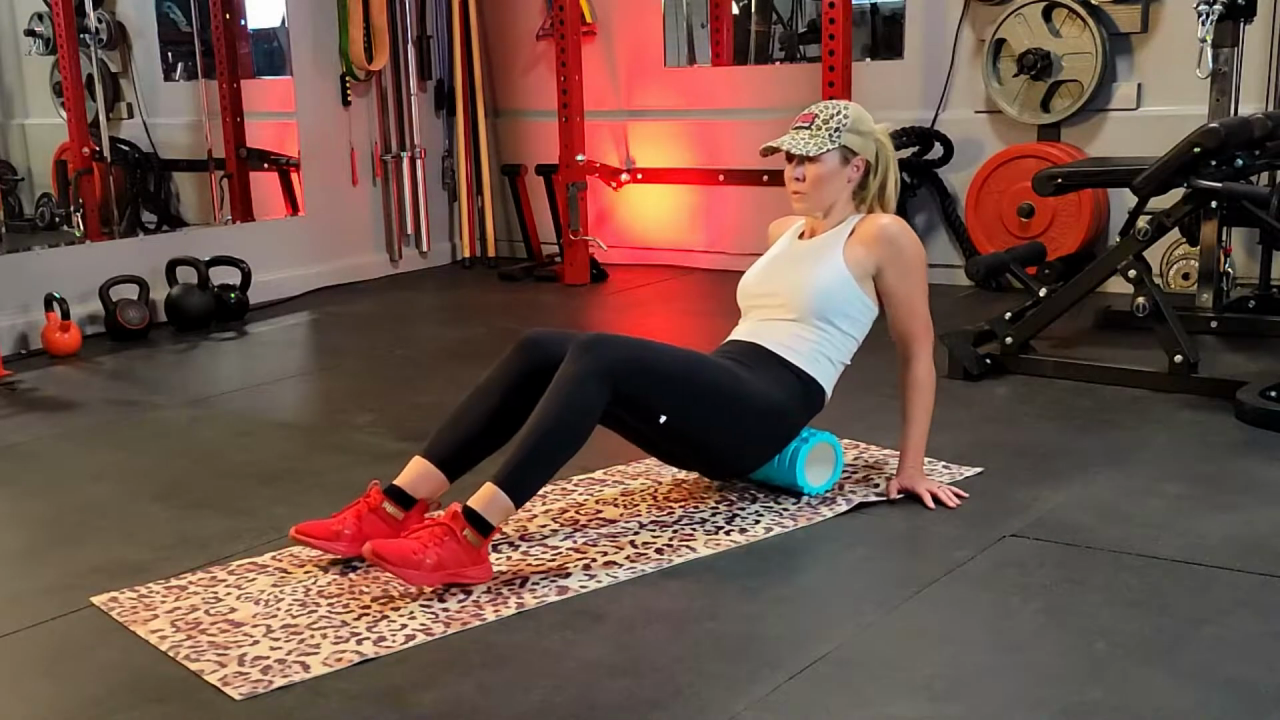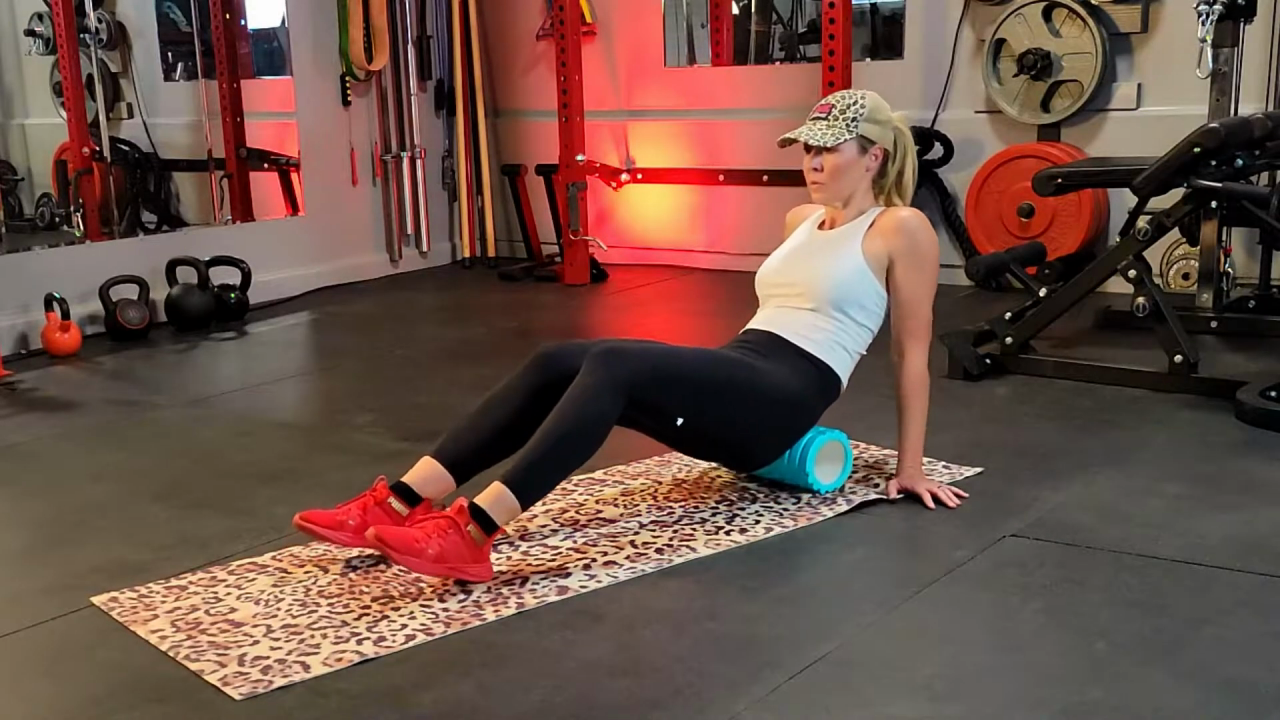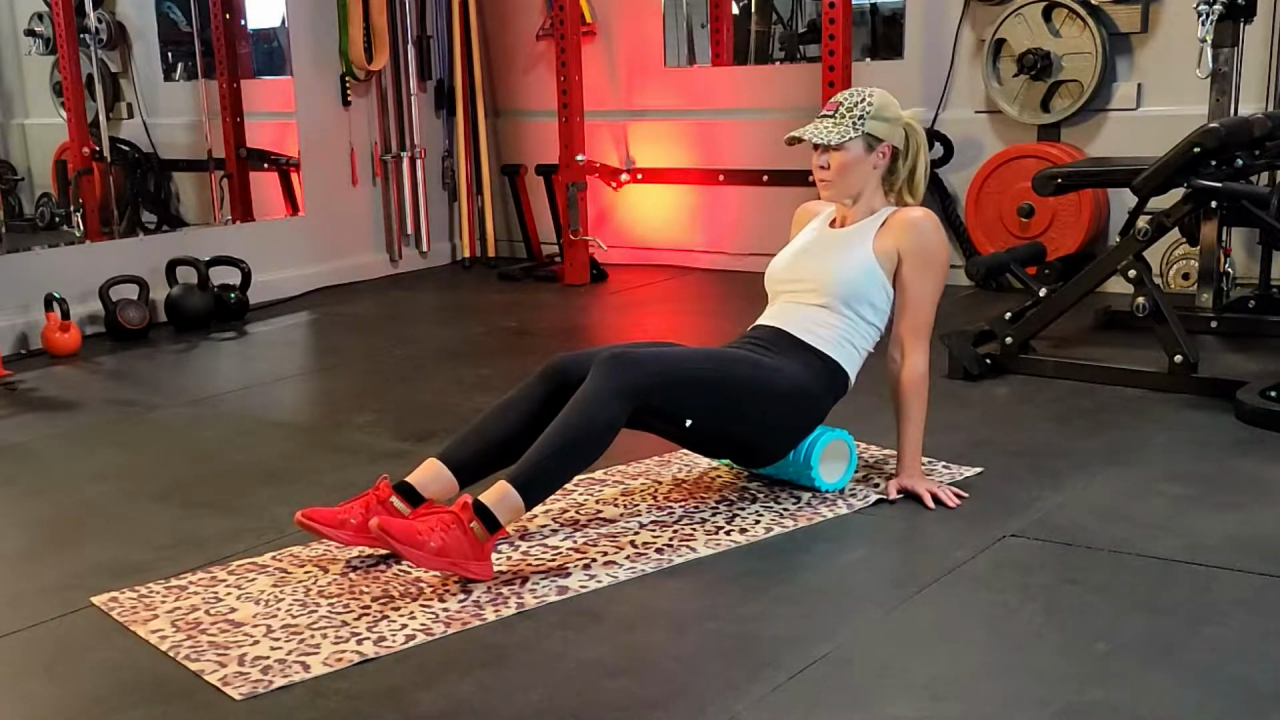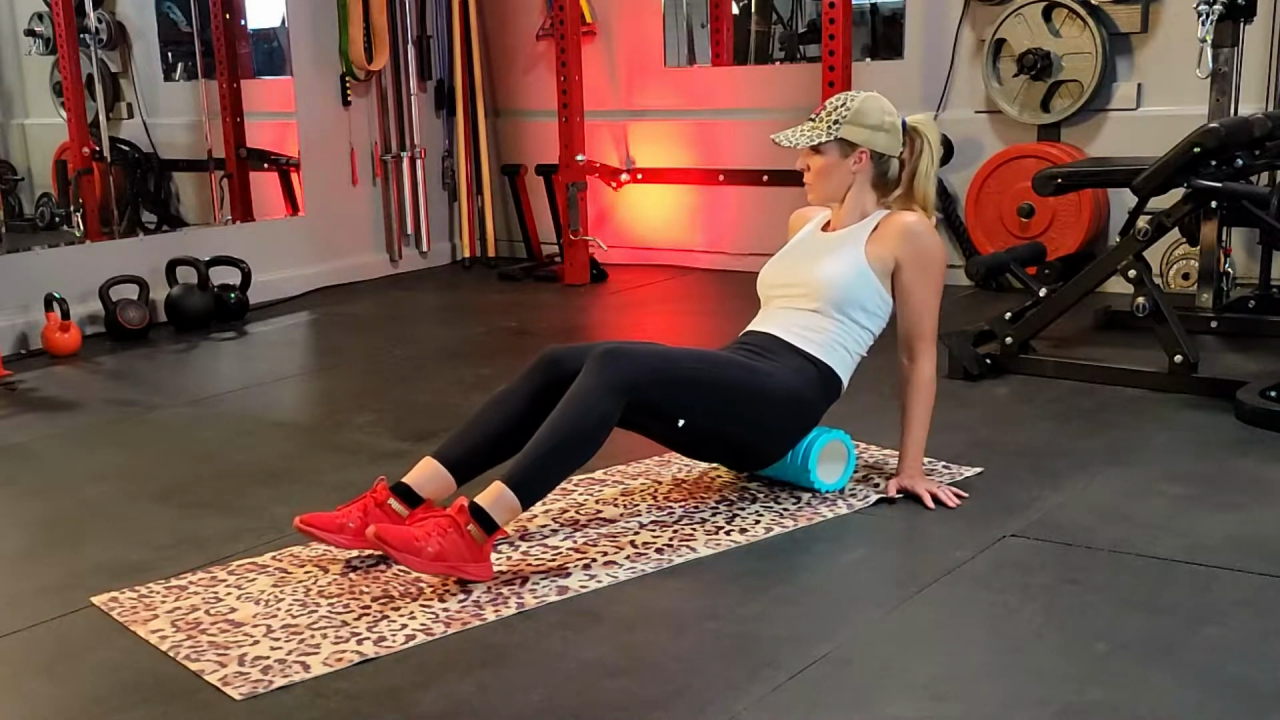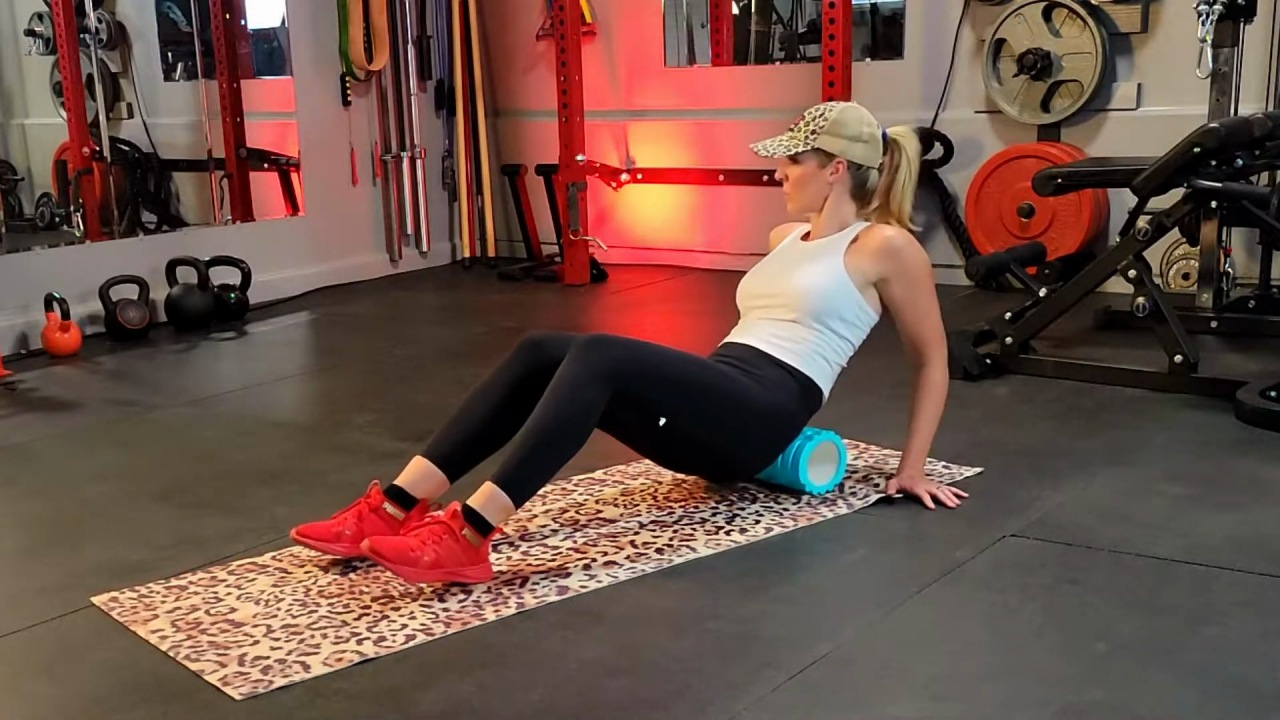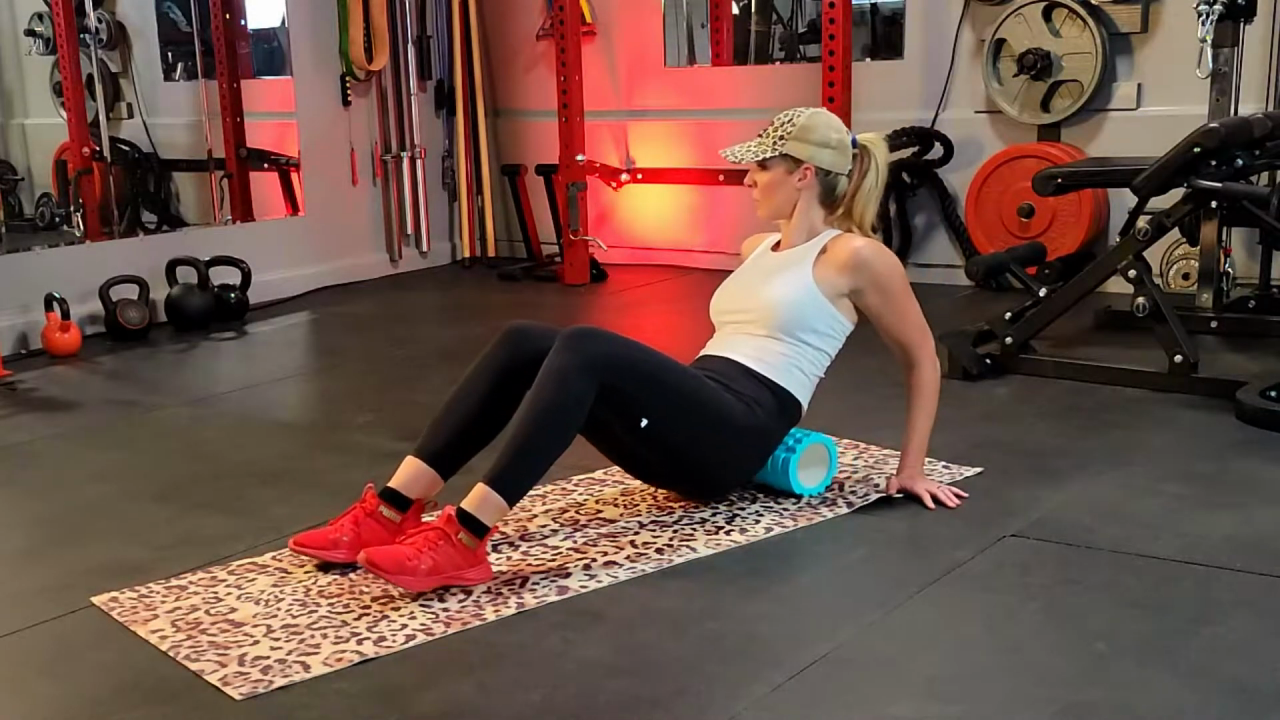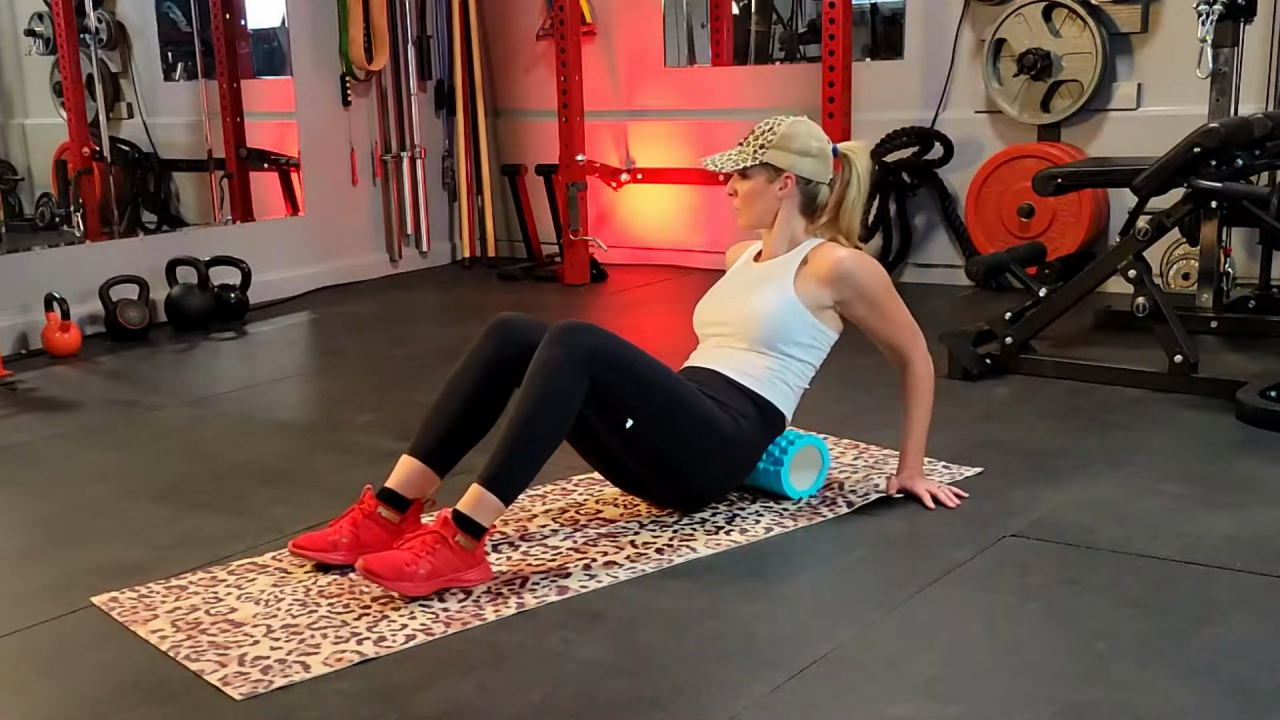
dt=0.3s
person 1, frame 1
left shoulder: (883, 235)
right shoulder: (784, 232)
left elbow: (918, 354)
left wrist: (912, 467)
left hip: (763, 414)
right hip: (713, 396)
left knee: (598, 355)
right knee: (539, 350)
left ankle: (467, 536)
right ankle: (395, 508)
person 1, frame 2
left shoulder: (902, 229)
right shoulder: (802, 220)
left elbow: (911, 352)
left wrist: (911, 467)
left hip: (781, 400)
right hip: (733, 376)
left knee: (614, 368)
right knee: (553, 365)
left ankle: (470, 533)
right ankle: (399, 504)
person 1, frame 3
left shoulder: (913, 228)
right shoulder: (811, 216)
left elbow: (911, 352)
left wrist: (910, 467)
left hip: (790, 396)
right hip: (741, 369)
left knee: (623, 372)
right knee: (563, 375)
left ankle: (474, 530)
right ankle: (401, 504)
person 1, frame 4
left shoulder: (906, 233)
right shoulder: (806, 222)
left elbow: (920, 356)
left wrist: (911, 467)
left hip: (780, 403)
right hip: (733, 379)
left knee: (614, 367)
right knee: (557, 366)
left ankle: (472, 532)
right ankle: (400, 505)
person 1, frame 5
left shoulder: (886, 247)
right shoulder: (786, 238)
left elbow: (932, 359)
left wrist: (913, 467)
left hip: (760, 416)
right hip: (713, 399)
left knee: (599, 355)
right knee: (539, 352)
left ankle: (466, 535)
right ankle: (395, 507)
person 1, frame 6
left shoulder: (855, 257)
right shoulder: (757, 248)
left elbow: (922, 359)
left wrist: (911, 467)
left hip: (738, 433)
right hip: (687, 419)
left knee: (584, 347)
right knee: (521, 343)
left ankle: (463, 540)
right ankle: (391, 512)
person 1, frame 7
left shoulder: (837, 266)
right shoulder: (742, 256)
left elbow: (915, 359)
left wrist: (911, 469)
left hip: (719, 445)
right hip: (666, 435)
left knee: (576, 342)
right knee: (509, 335)
left ankle: (460, 543)
right ankle: (390, 512)
